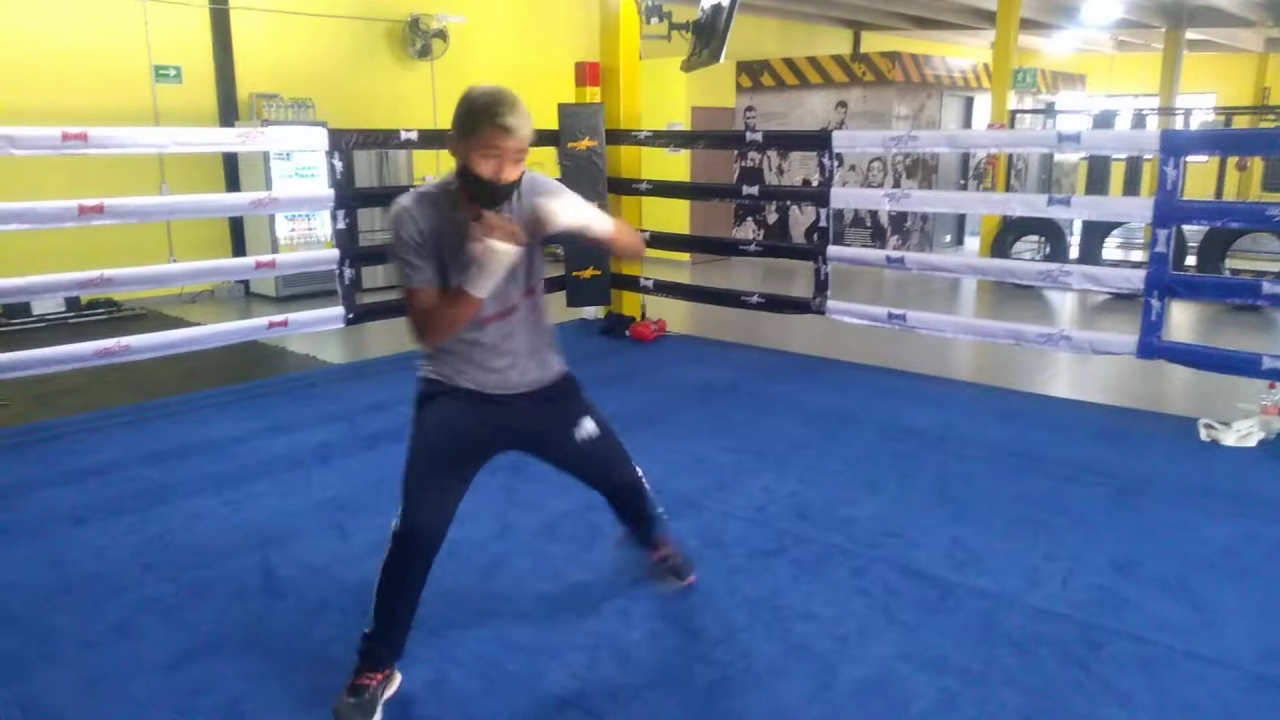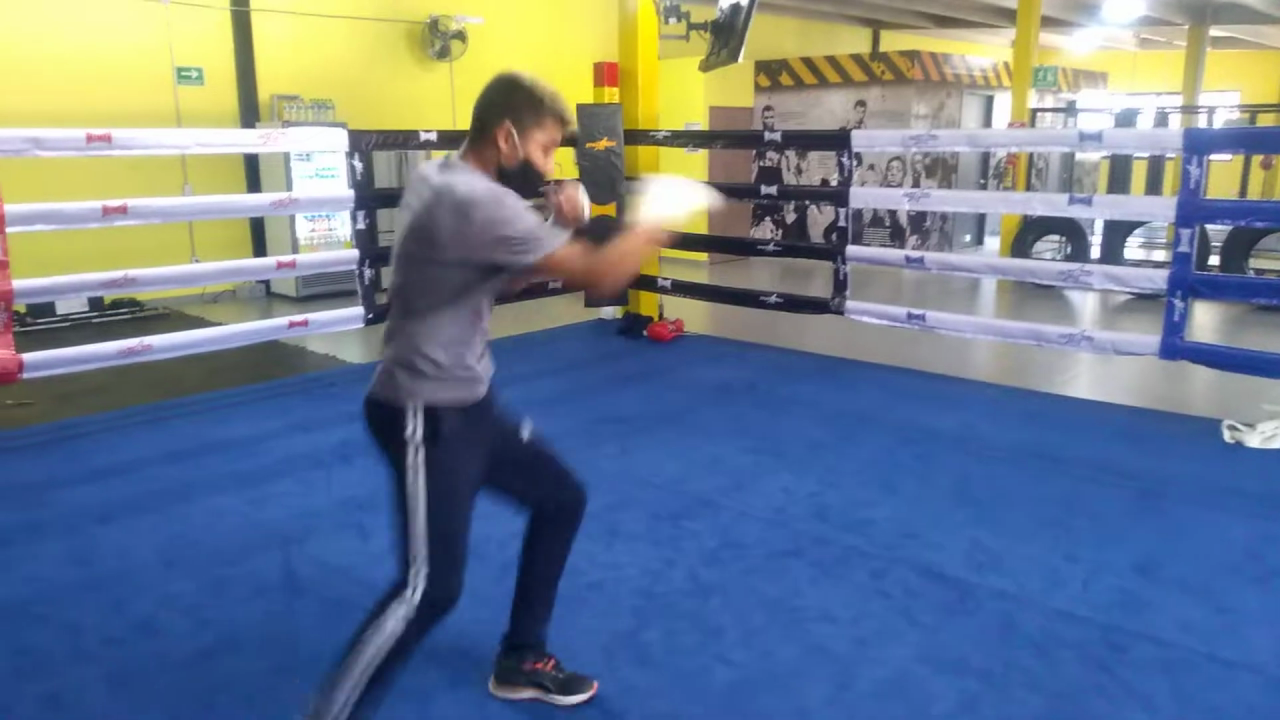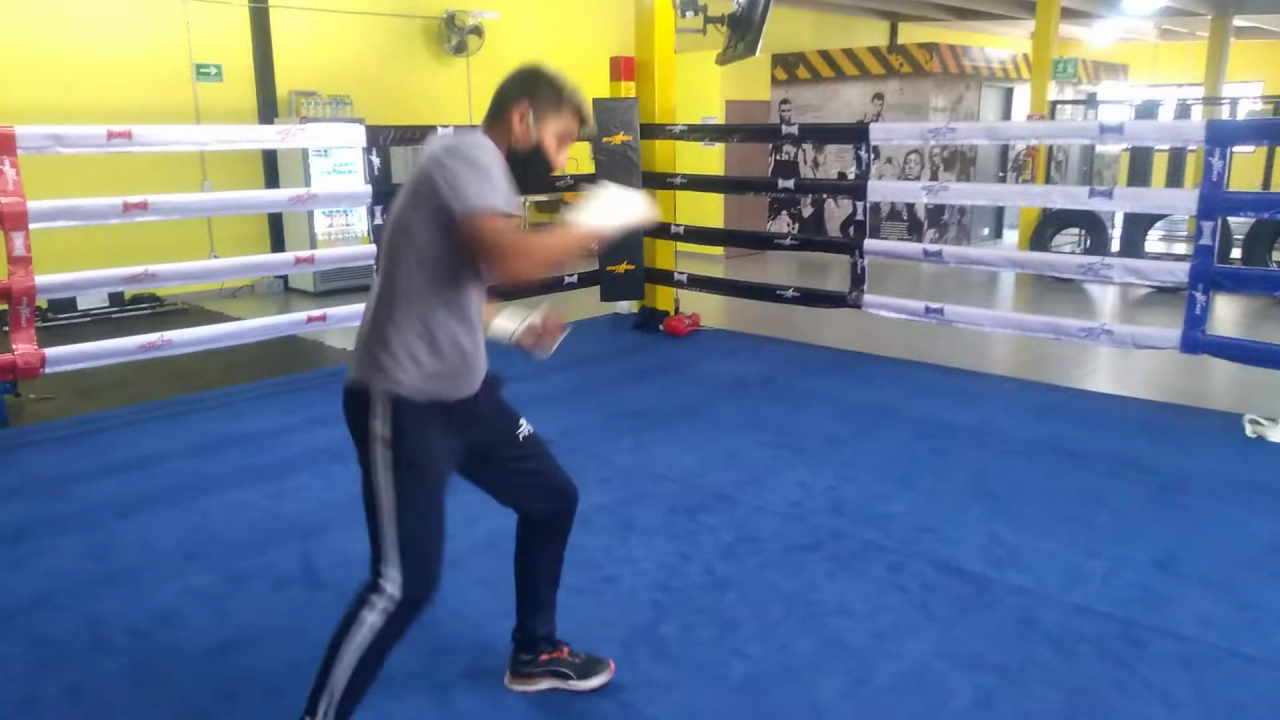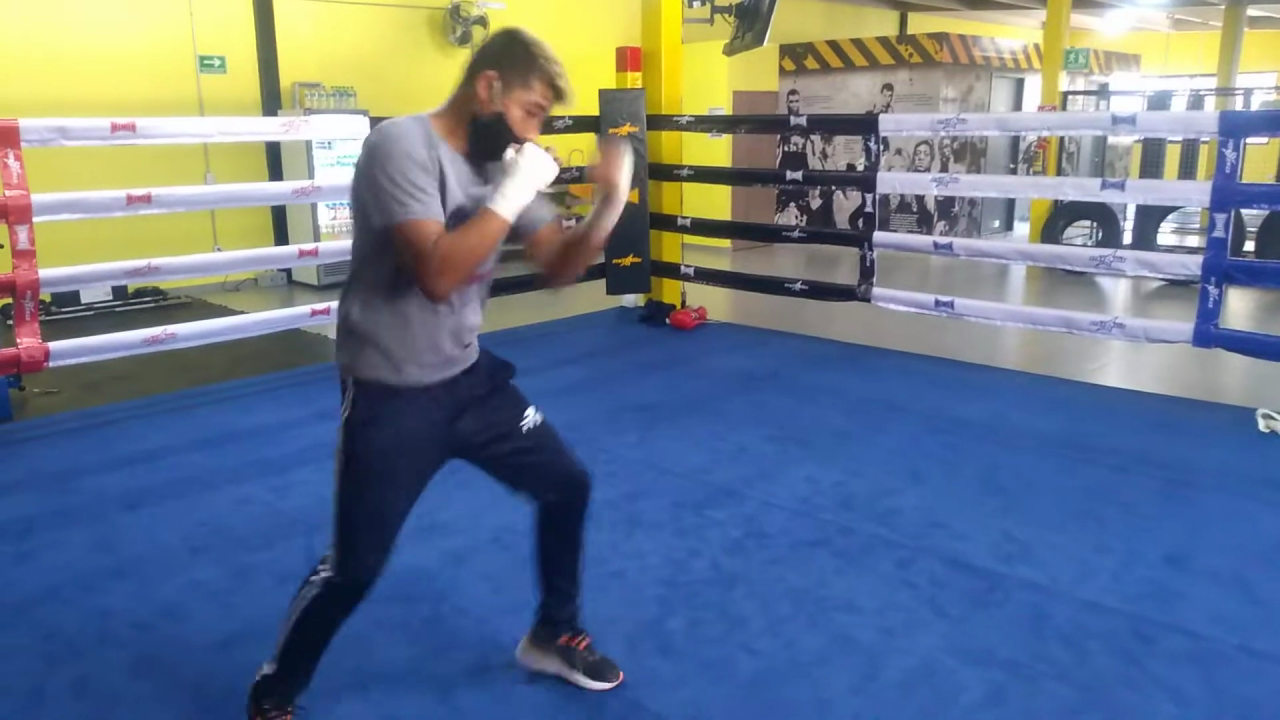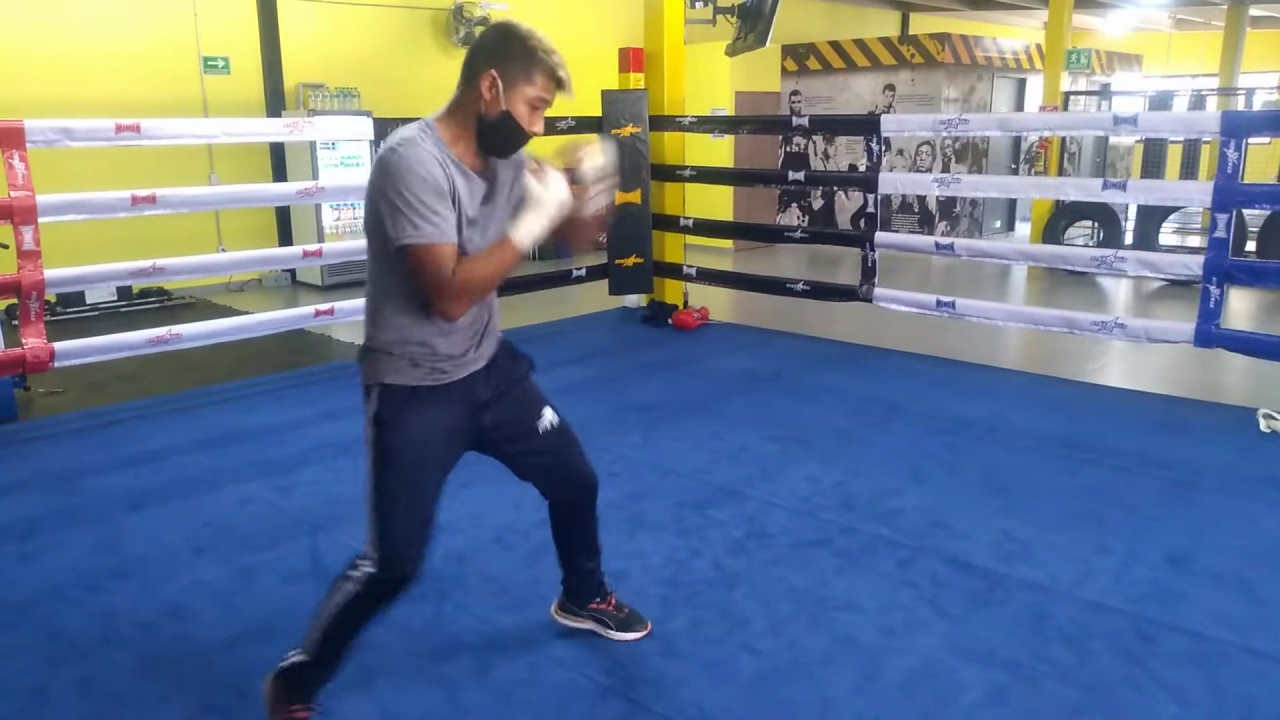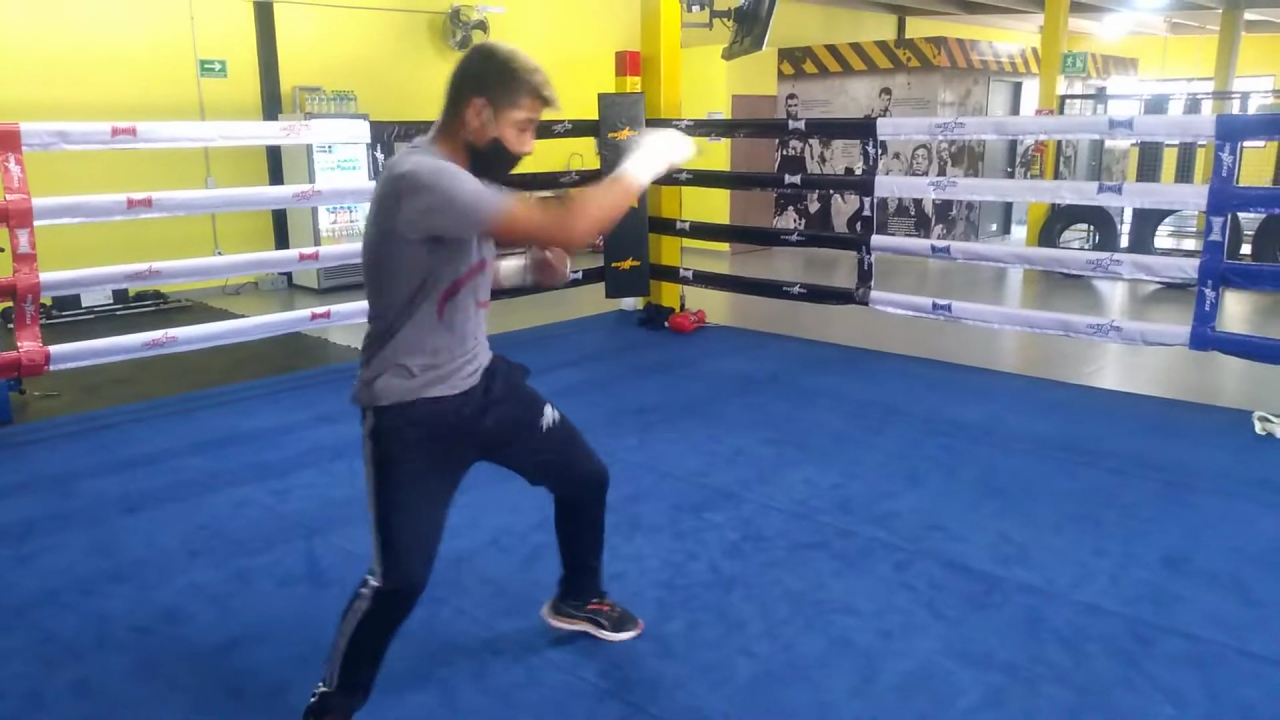
dt=0.2s
person 1, frame 1
left shoulder: (533, 193)
right shoulder: (415, 215)
left elbow: (632, 246)
right elbow: (431, 332)
left wrist: (585, 219)
right wrist: (481, 274)
left hip: (538, 384)
right hip: (457, 393)
left knee: (618, 474)
right knee: (419, 529)
left ankle: (655, 541)
right ankle: (376, 666)
person 1, frame 2
left shoulder: (445, 180)
right shoulder: (478, 202)
right elbow: (600, 277)
left wrist: (563, 221)
right wrist: (656, 216)
left hip: (463, 402)
right hip: (426, 414)
left knee: (564, 499)
right knee: (430, 583)
left ankle: (522, 660)
person 1, frame 3
left shoulder: (482, 169)
right shoulder: (467, 156)
right elbow: (513, 259)
left wrist: (509, 326)
right wrist: (600, 219)
left hip: (464, 393)
right hip: (411, 404)
left knee: (553, 499)
right knee: (405, 582)
left ankle: (535, 652)
person 1, frame 4
left shoulder: (503, 168)
right shoulder: (400, 144)
left elbow: (560, 267)
right elbow: (438, 275)
left wrist: (610, 203)
right wrist: (512, 194)
left hip: (468, 375)
right hip: (389, 391)
left knee: (566, 486)
right knee: (355, 565)
left ankle: (556, 636)
person 1, frame 5
left shoulder: (502, 159)
right shoulder: (411, 160)
right elbow: (449, 294)
left wrist: (583, 202)
right wrist: (531, 222)
left hip: (488, 368)
right hip: (413, 390)
left knee: (576, 481)
right knee: (392, 564)
left ankle: (584, 597)
person 1, frame 6
left shoulder: (469, 175)
right shoulder: (422, 180)
right elbow: (562, 231)
left wrist: (520, 270)
right wrist: (646, 160)
left hip: (480, 379)
right hip: (412, 408)
left knee: (586, 477)
right knee: (400, 577)
left ankle: (577, 598)
